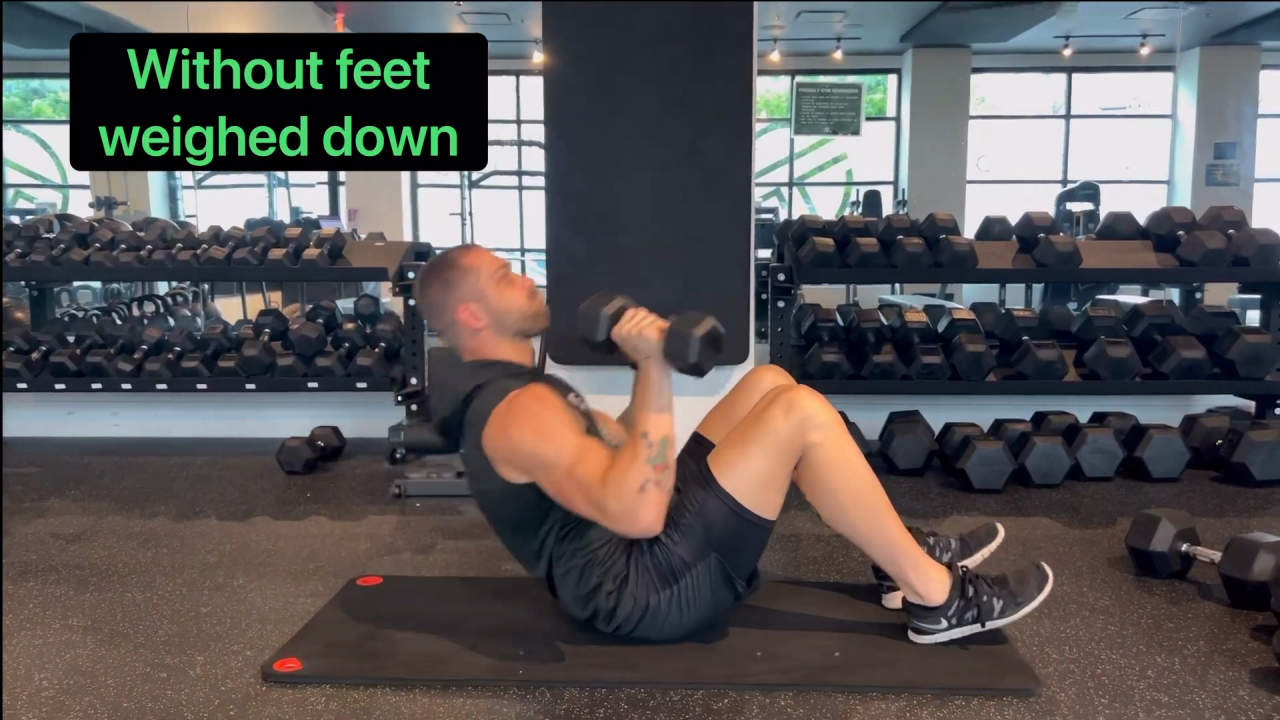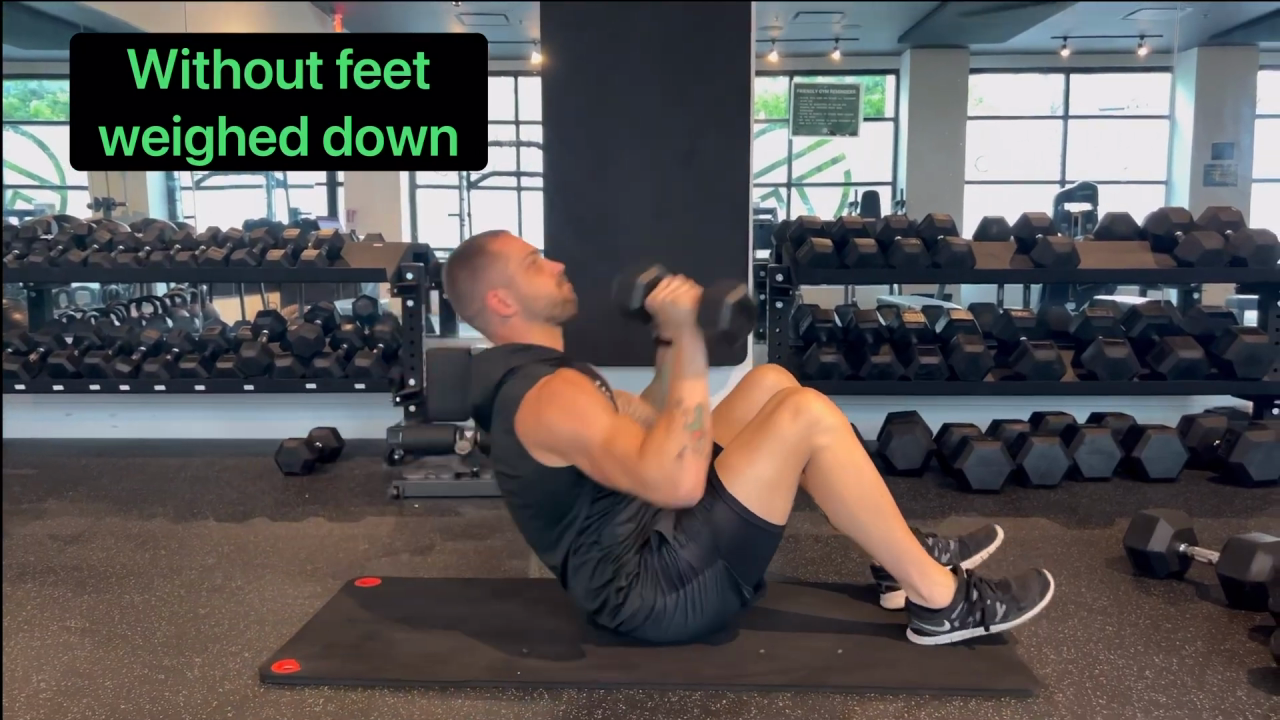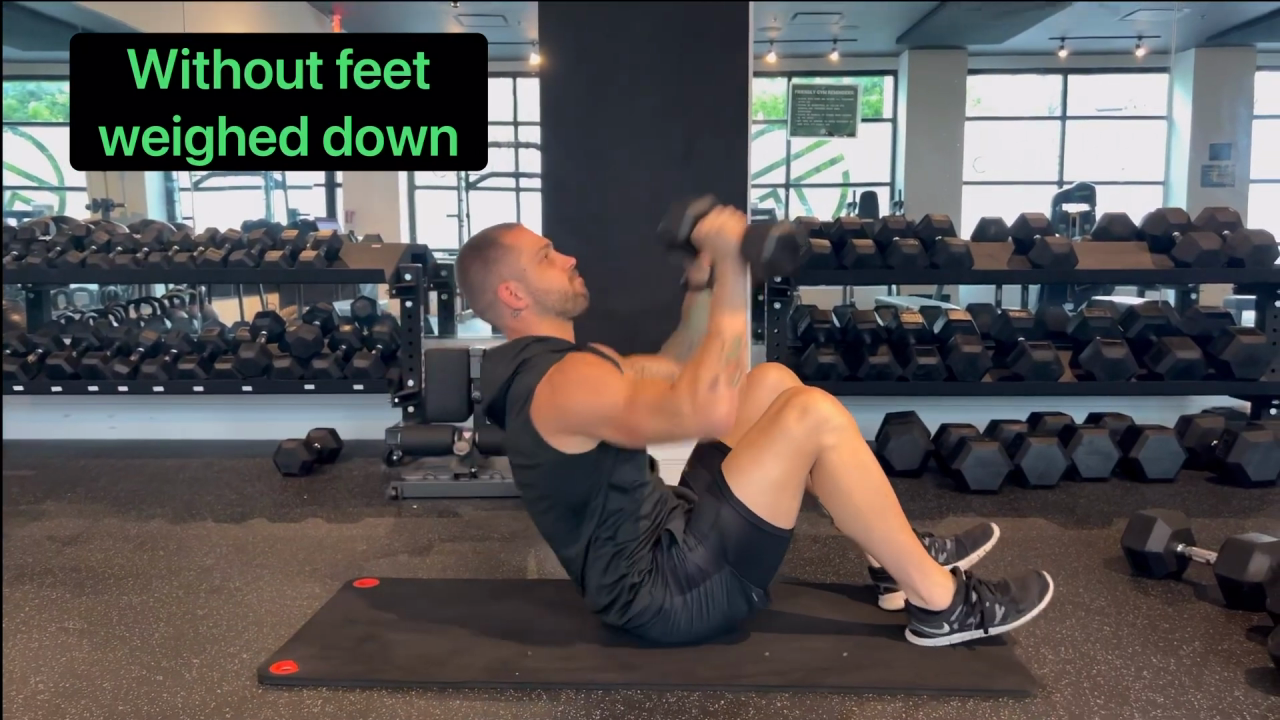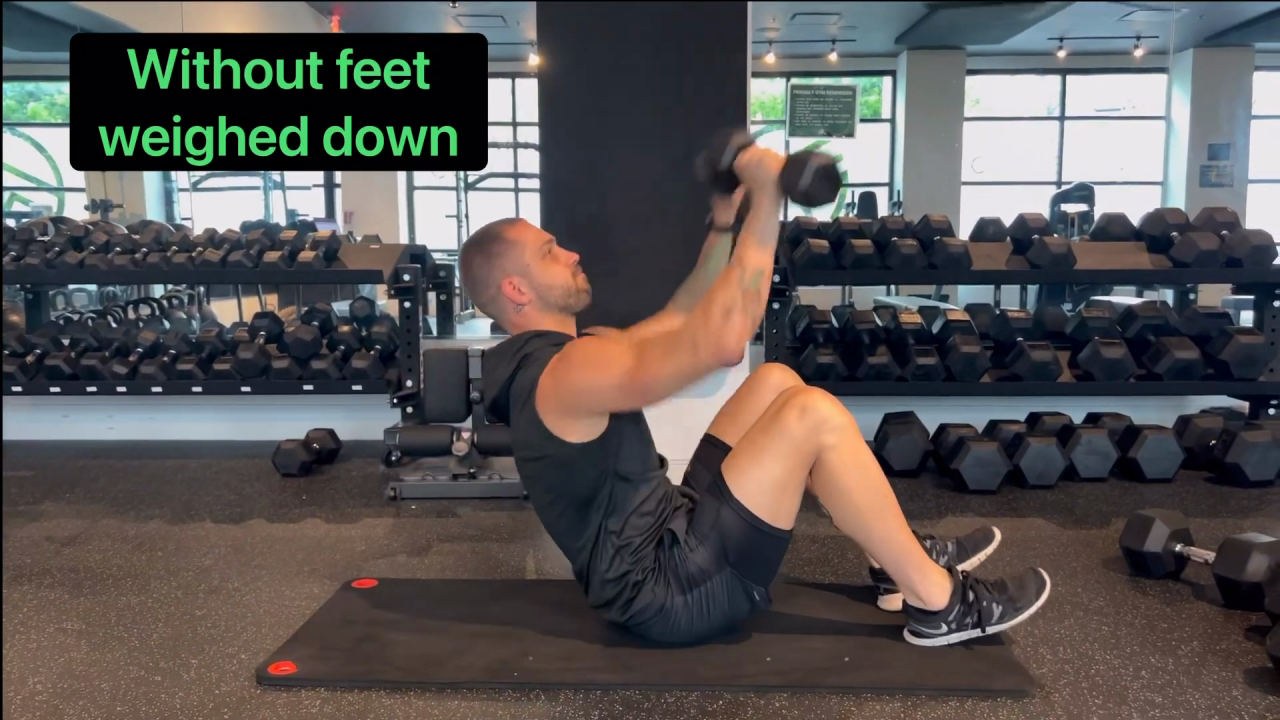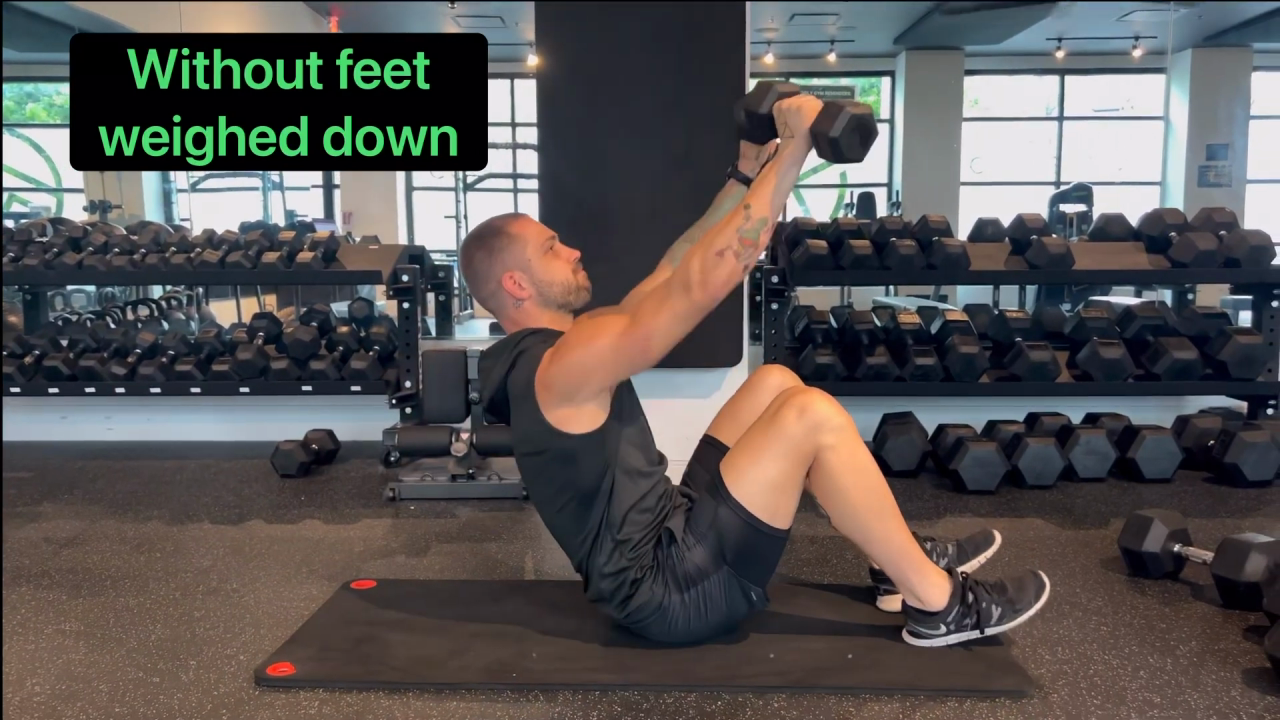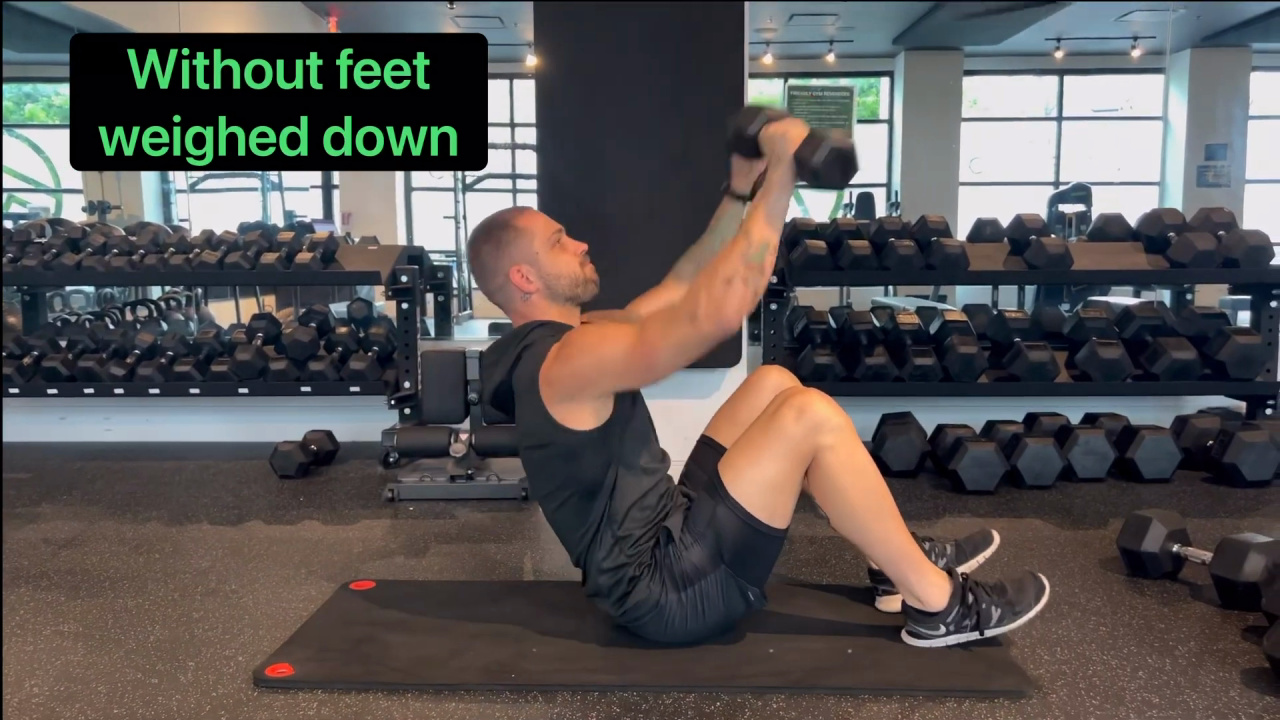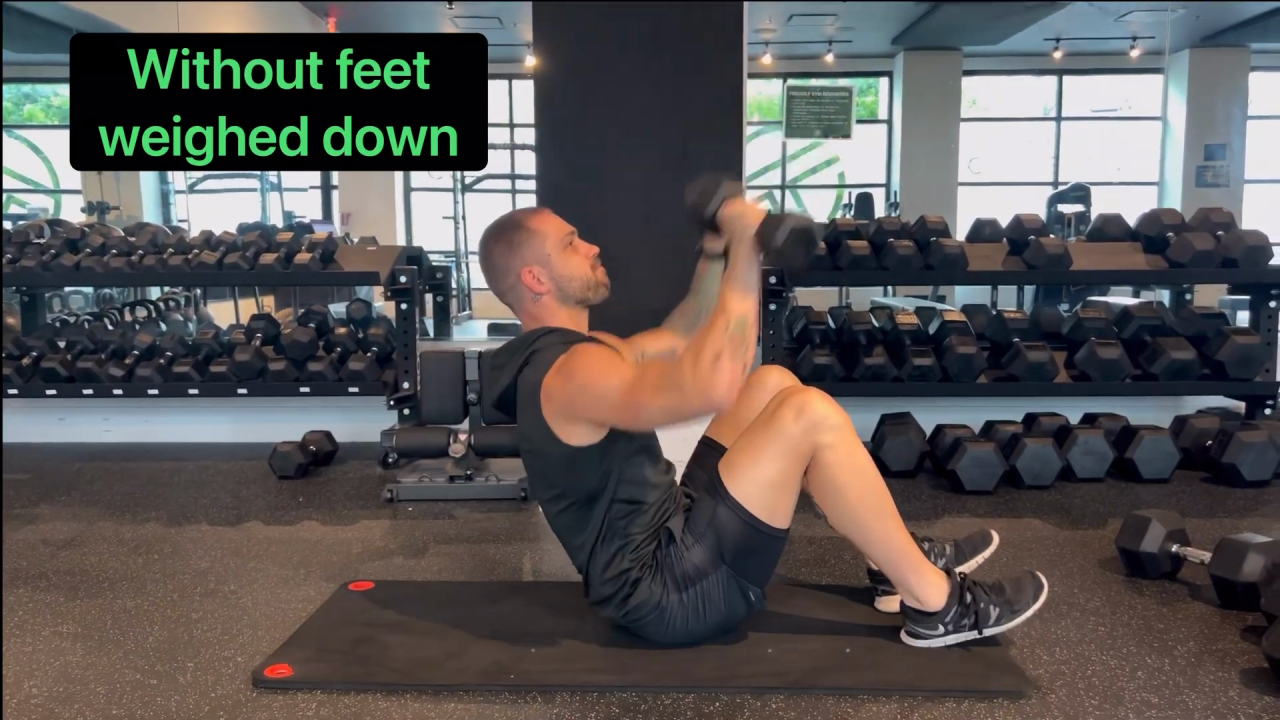
dt=0.1s
person 1, frame 1
left shoulder: (517, 393)
right shoulder: (518, 412)
left elbow: (622, 444)
right elbow: (637, 511)
left wrist: (648, 364)
right wrist: (655, 368)
left hip: (655, 557)
right hip: (652, 590)
left knee: (770, 384)
right knee: (799, 412)
left ankle: (905, 556)
right ankle: (937, 601)
person 1, frame 2
left shoulder: (540, 376)
right shoulder: (549, 398)
left elbow: (649, 421)
right elbow: (679, 480)
left wrist: (671, 338)
right wrist: (690, 335)
left hip: (659, 549)
right hip: (656, 594)
left knee: (770, 384)
right knee: (806, 415)
left ankle: (906, 561)
right ankle: (943, 605)
person 1, frame 3
left shoulder: (554, 365)
right shoulder: (566, 383)
left elbow: (671, 378)
right elbow: (713, 409)
left wrist: (699, 277)
right wrist: (731, 266)
left hip: (669, 545)
right hip: (669, 589)
left knee: (773, 382)
right knee: (813, 415)
left ankle: (903, 560)
right ankle: (941, 603)
person 1, frame 4
left shoulder: (560, 351)
right shoulder: (570, 375)
left elbow: (681, 321)
right elbow: (724, 340)
left wrist: (726, 216)
right wrist: (765, 198)
left hip: (670, 540)
right hip: (665, 592)
left knee: (775, 384)
right knee: (815, 416)
left ankle: (902, 562)
right ankle: (940, 604)
person 1, frame 5
left shoulder: (560, 349)
right shoulder: (568, 364)
left elbow: (675, 279)
right elbow: (711, 277)
left wrist: (745, 175)
right wrist: (794, 145)
left hip: (671, 543)
right hip: (671, 589)
left knee: (776, 383)
right knee: (813, 415)
left ankle: (902, 561)
right ankle: (936, 605)
person 1, frame 6
left shoulder: (570, 338)
right shoulder: (572, 360)
left elbow: (682, 291)
right elbow: (725, 309)
left wrist: (740, 188)
right wrist: (780, 174)
left hip: (672, 543)
right hip: (671, 591)
left knee: (774, 386)
right knee: (812, 419)
left ankle: (899, 563)
right ankle: (936, 603)
person 1, frame 7
left shoulder: (566, 355)
right shoulder: (572, 373)
left elbow: (678, 342)
right elbow: (713, 389)
left wrist: (715, 250)
right wrist: (744, 254)
left hip: (670, 545)
right hip: (667, 591)
left knee: (775, 385)
right knee: (810, 414)
left ankle: (901, 564)
right ankle: (934, 604)
